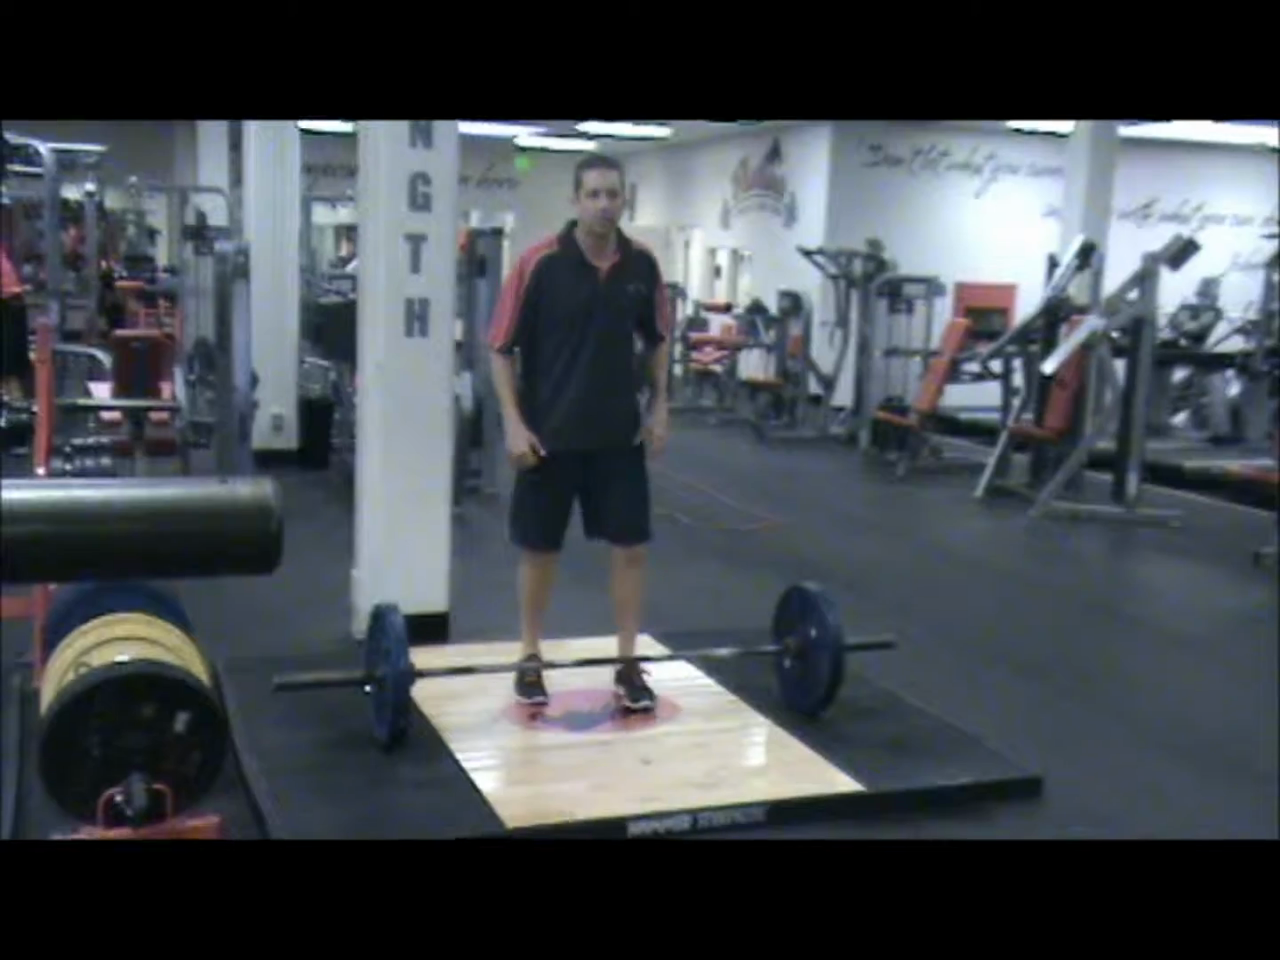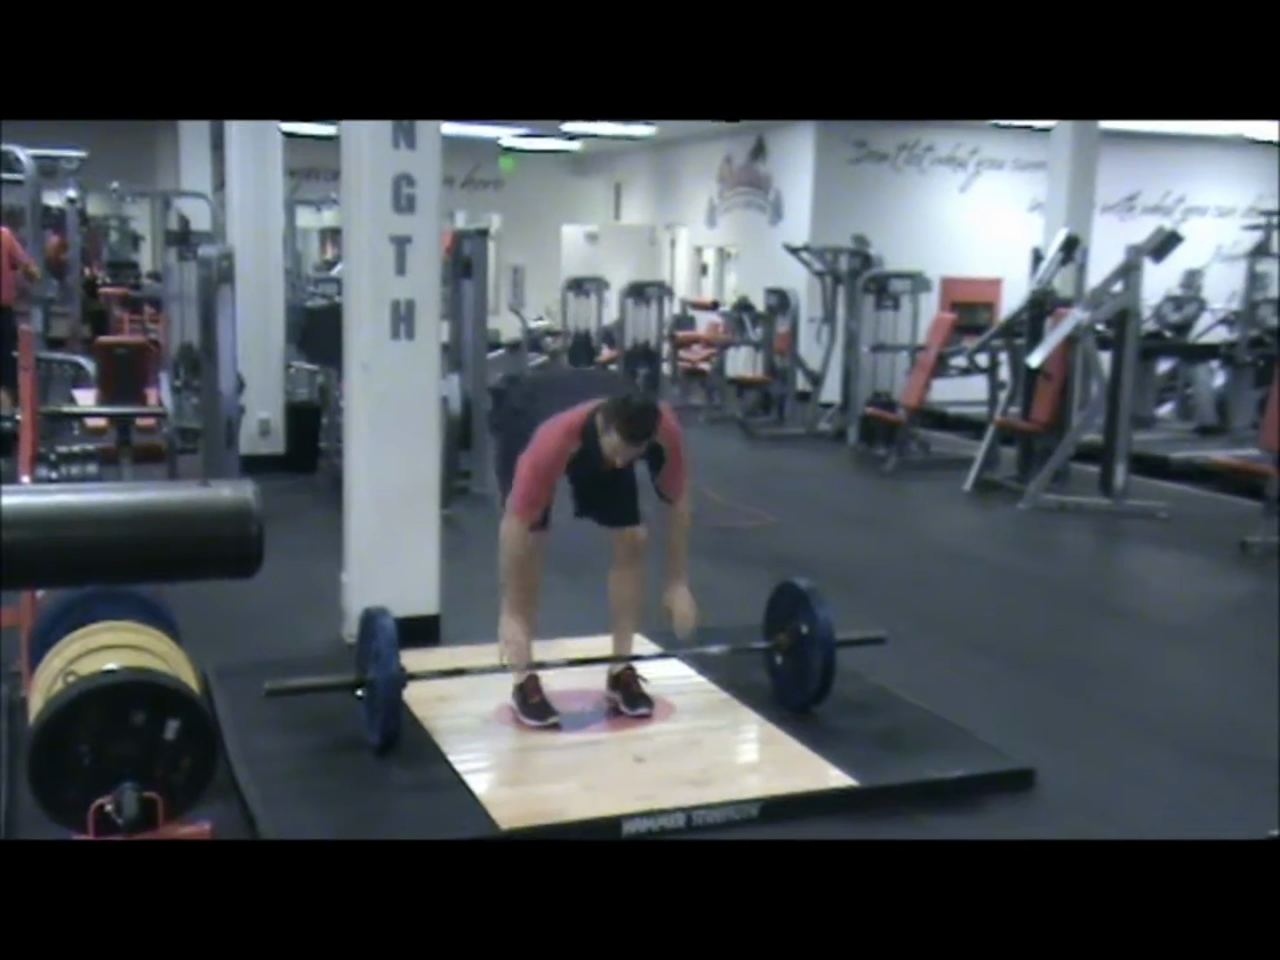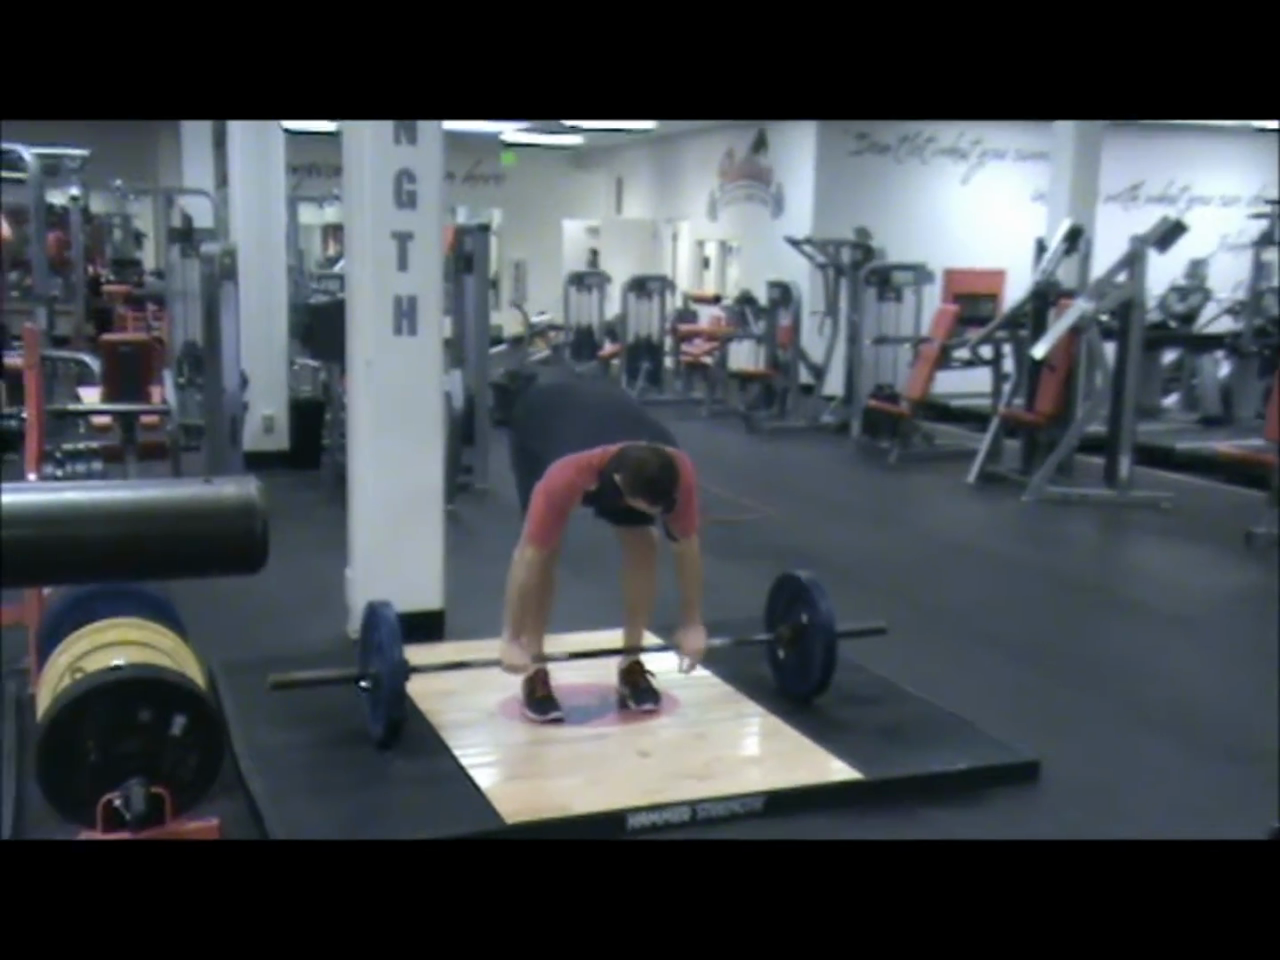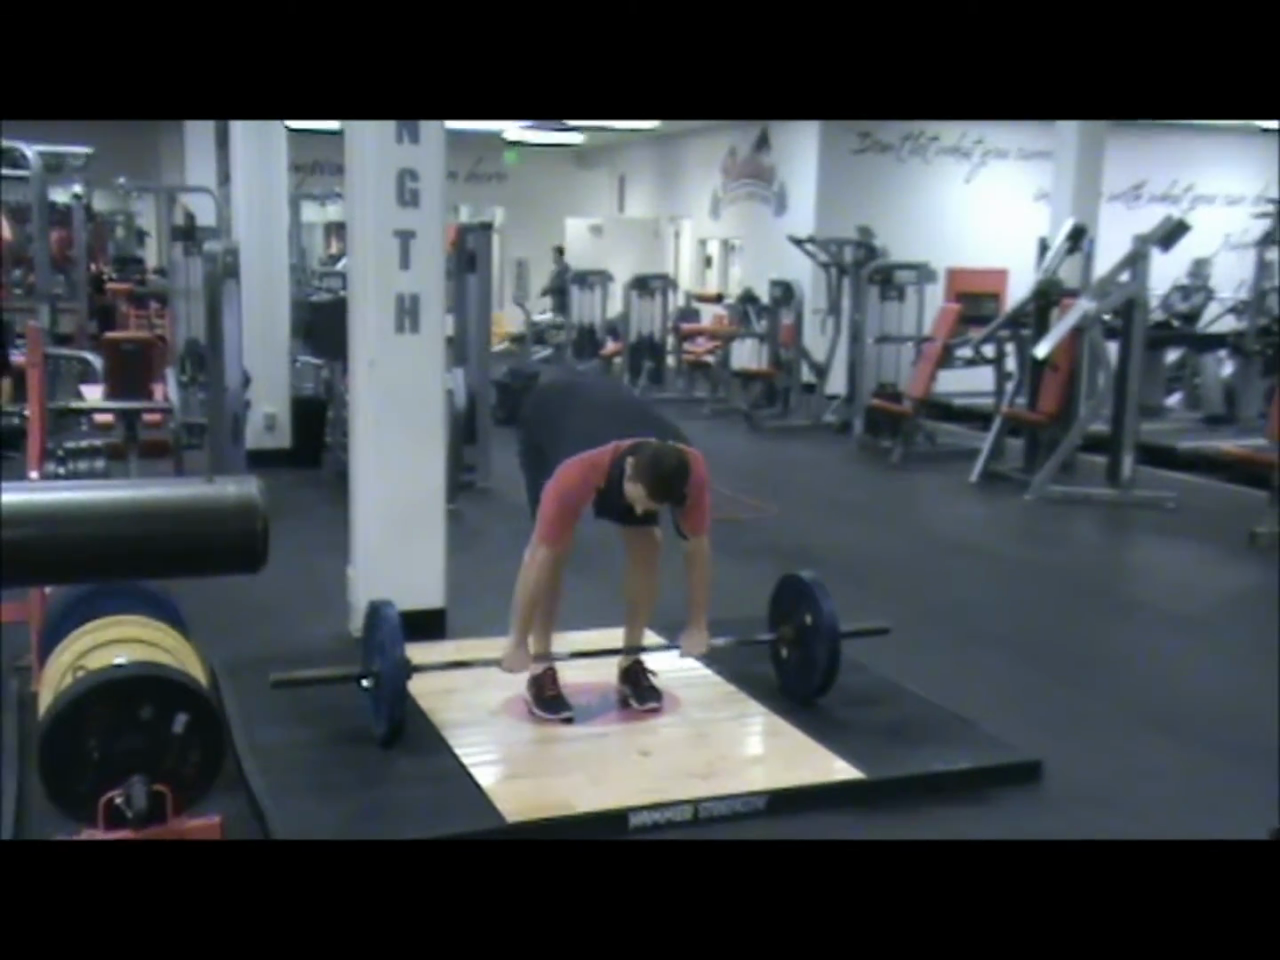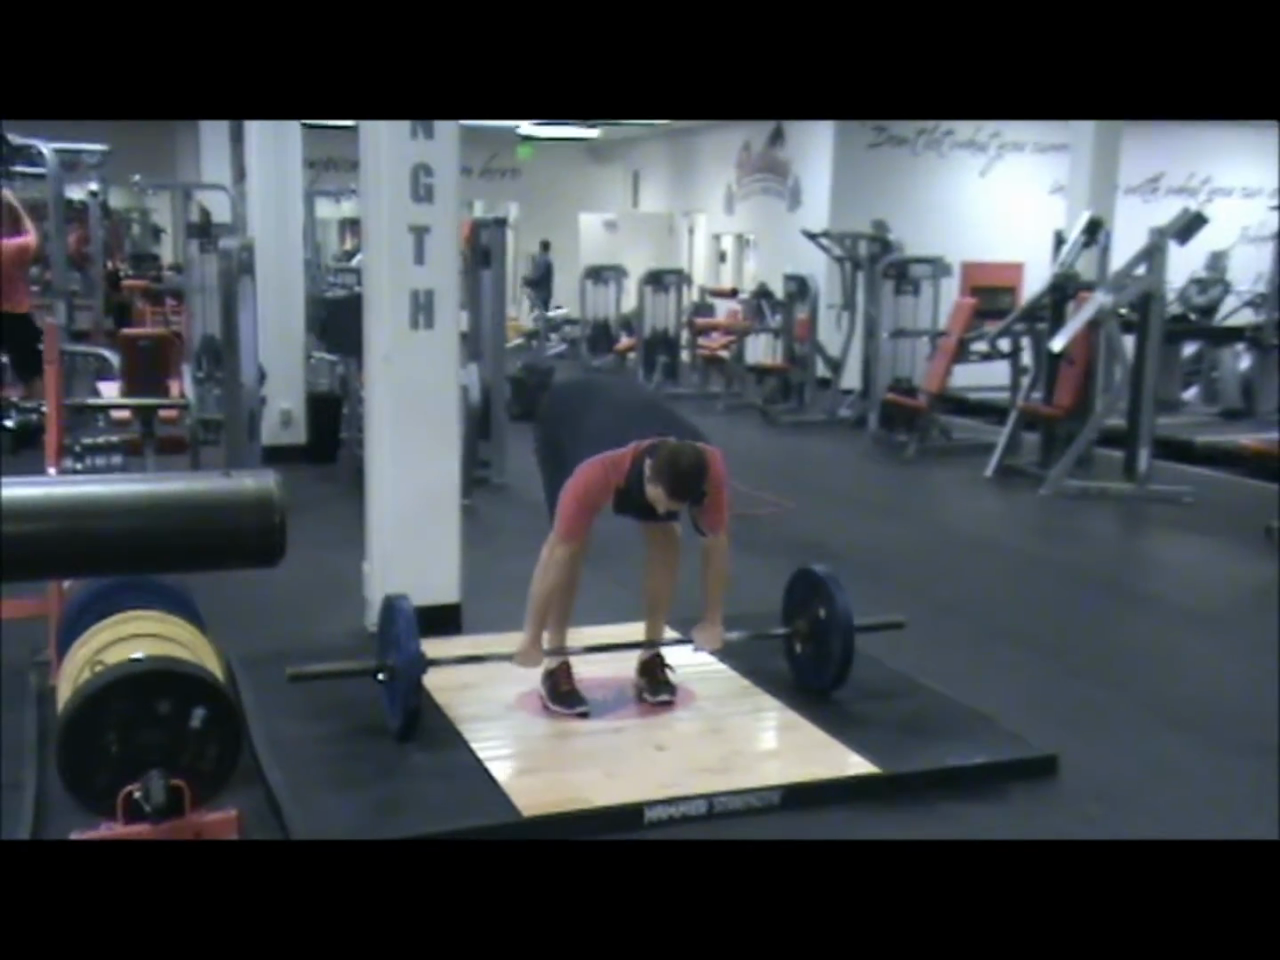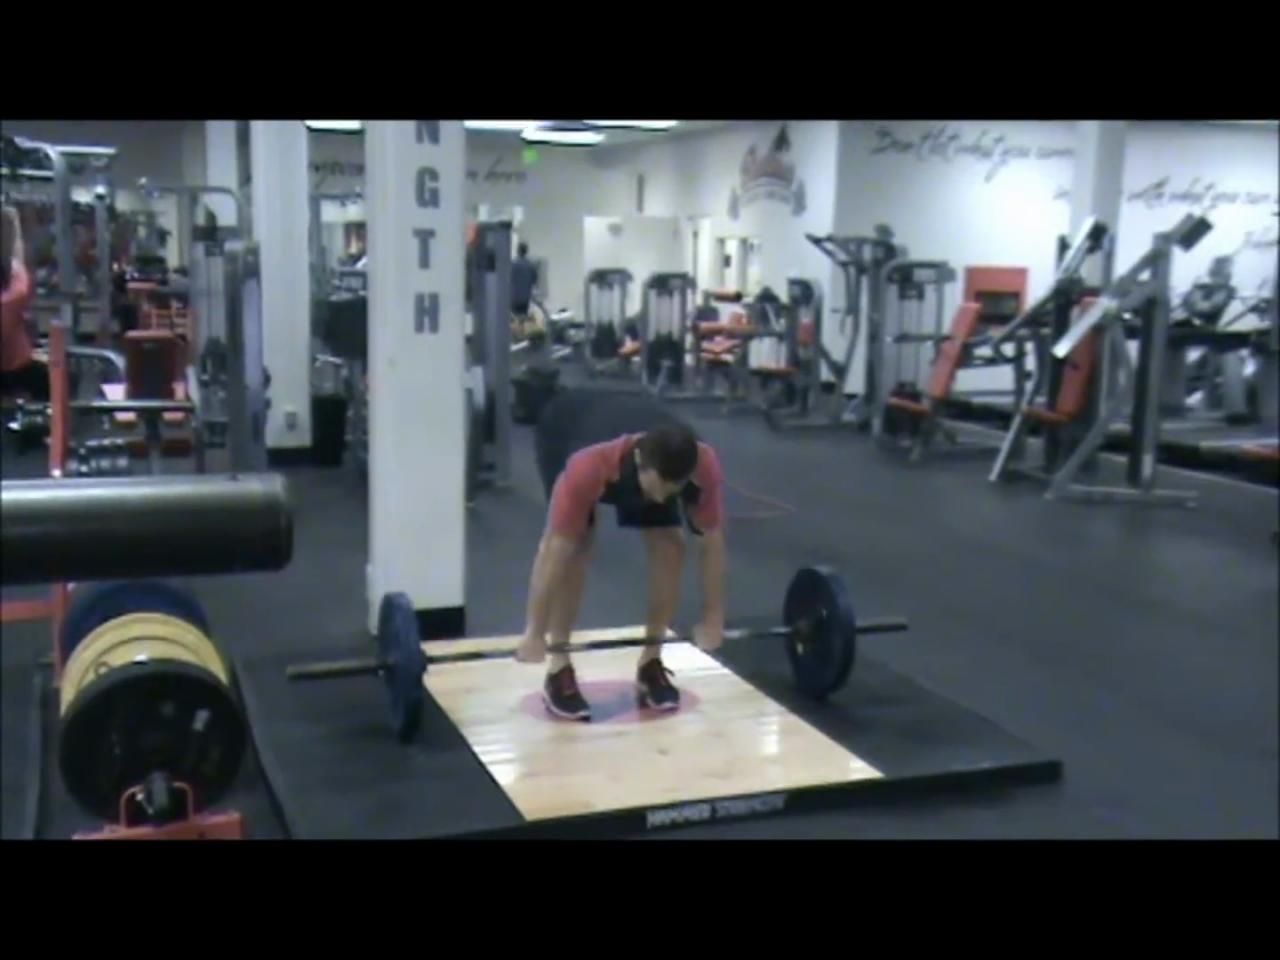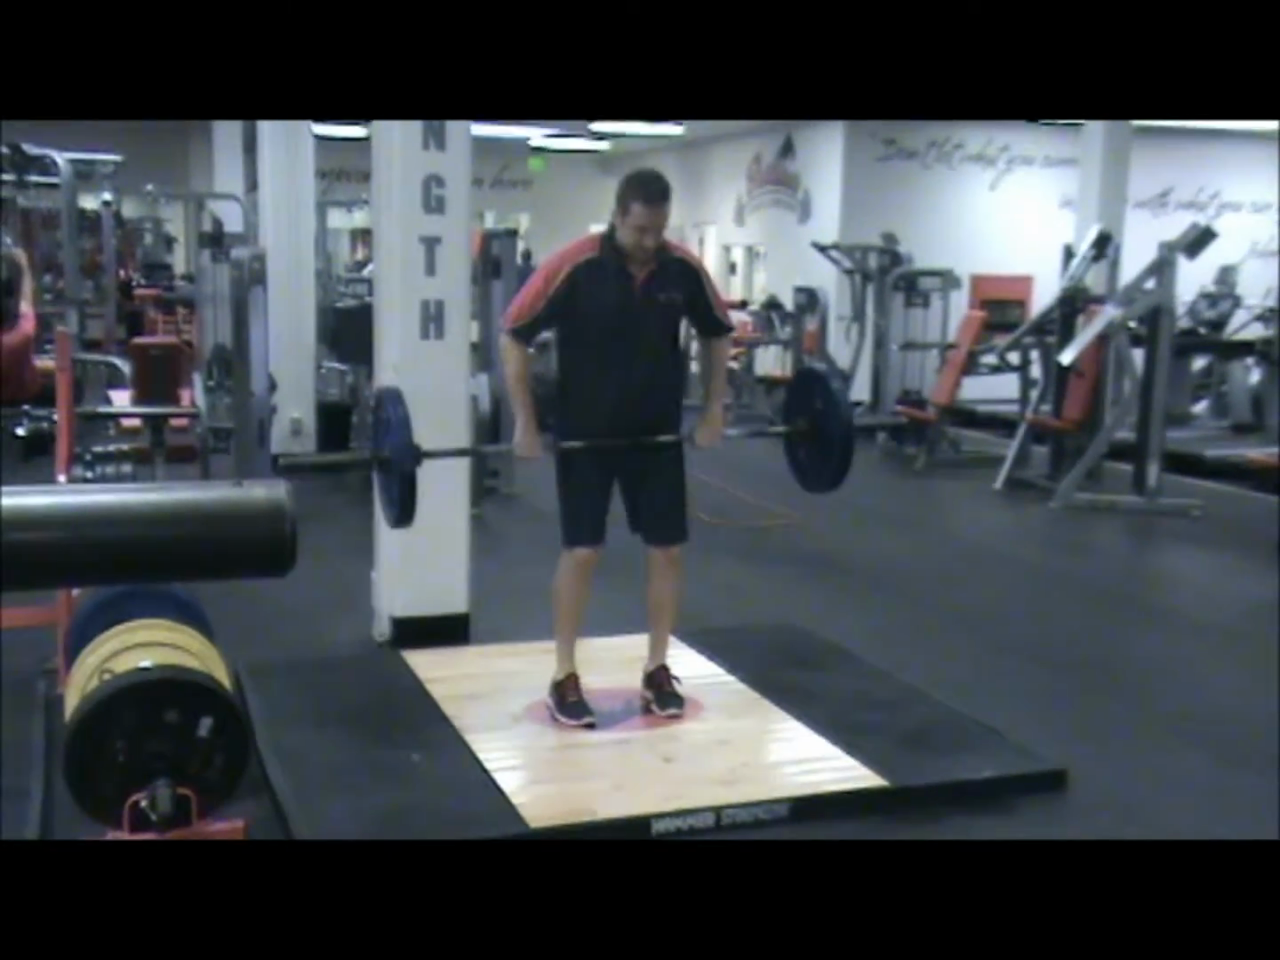
dt=0.7s
person 1, frame 1
left shoulder: (643, 265)
right shoulder: (539, 264)
left elbow: (657, 340)
right elbow: (501, 349)
left wrist: (659, 405)
right wrist: (514, 422)
left hip: (618, 433)
right hip: (549, 435)
left knee: (631, 548)
right knee: (539, 550)
left ankle: (627, 663)
right ankle: (530, 659)
person 1, frame 2
left shoulder: (664, 429)
right shoulder: (552, 440)
left elbow: (677, 503)
right elbow: (515, 526)
left wrist: (677, 583)
right wrist: (511, 613)
left hip: (594, 448)
right hip: (522, 422)
left knee: (632, 542)
right knee: (532, 542)
left ankle: (621, 671)
right ankle: (524, 679)
person 1, frame 3
left shoulder: (678, 471)
right shoulder: (568, 474)
left elbow: (686, 545)
right elbow: (528, 554)
left wrist: (692, 625)
right wrist: (511, 640)
left knee: (644, 542)
right knee: (546, 547)
left ankle: (631, 664)
right ankle: (535, 673)
person 1, frame 4
left shoulder: (690, 469)
right shoulder: (578, 471)
left elbow: (697, 543)
right elbow: (539, 555)
left wrist: (697, 626)
right wrist: (517, 642)
left knee: (647, 543)
right knee: (555, 547)
left ankle: (631, 663)
right ankle: (541, 672)
person 1, frame 5
left shoulder: (709, 467)
right shoulder: (598, 471)
left elbow: (715, 540)
right elbow: (556, 552)
left wrist: (712, 621)
right wrist: (531, 637)
right hip: (563, 415)
left knee: (666, 538)
right knee: (572, 544)
left ankle: (651, 658)
right ankle: (556, 668)
person 1, frame 6
left shoulder: (703, 465)
right shoulder: (589, 466)
left elbow: (711, 538)
right elbow: (553, 549)
left wrist: (712, 620)
right wrist: (534, 633)
right hip: (562, 427)
left knee: (671, 544)
right knee: (577, 544)
left ankle: (651, 665)
right ankle: (559, 672)
person 1, frame 7
left shoulder: (685, 269)
right shoulder: (572, 265)
left elbow: (717, 333)
right elbow: (512, 335)
left wrist: (714, 409)
right wrist: (525, 424)
left hip: (658, 431)
right hip: (584, 432)
left knee: (668, 551)
right knee: (581, 553)
left ankle: (656, 671)
right ankle: (564, 678)
